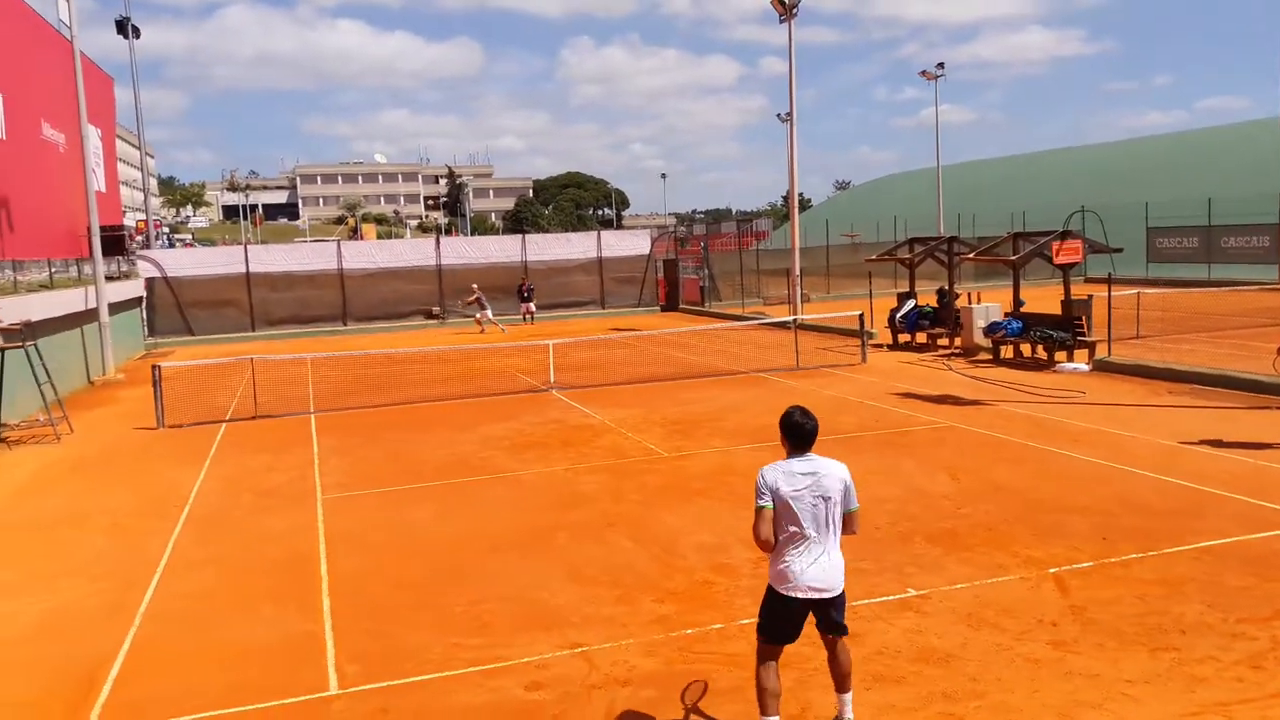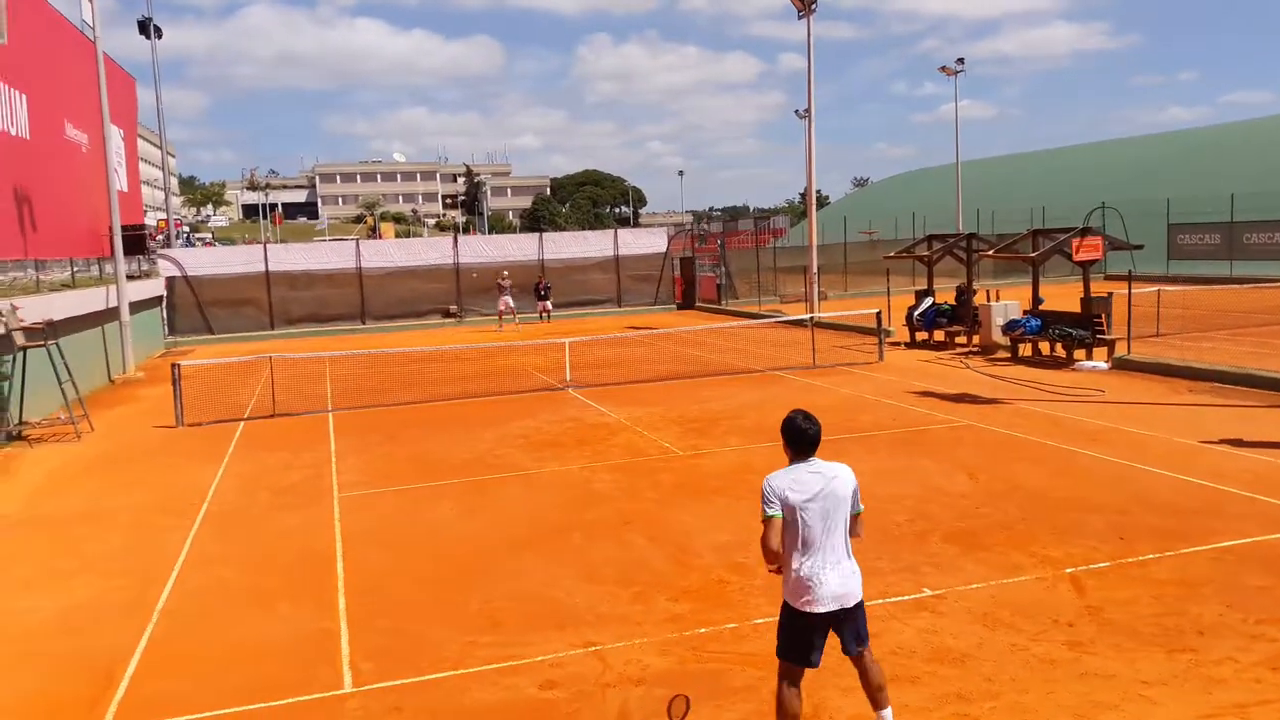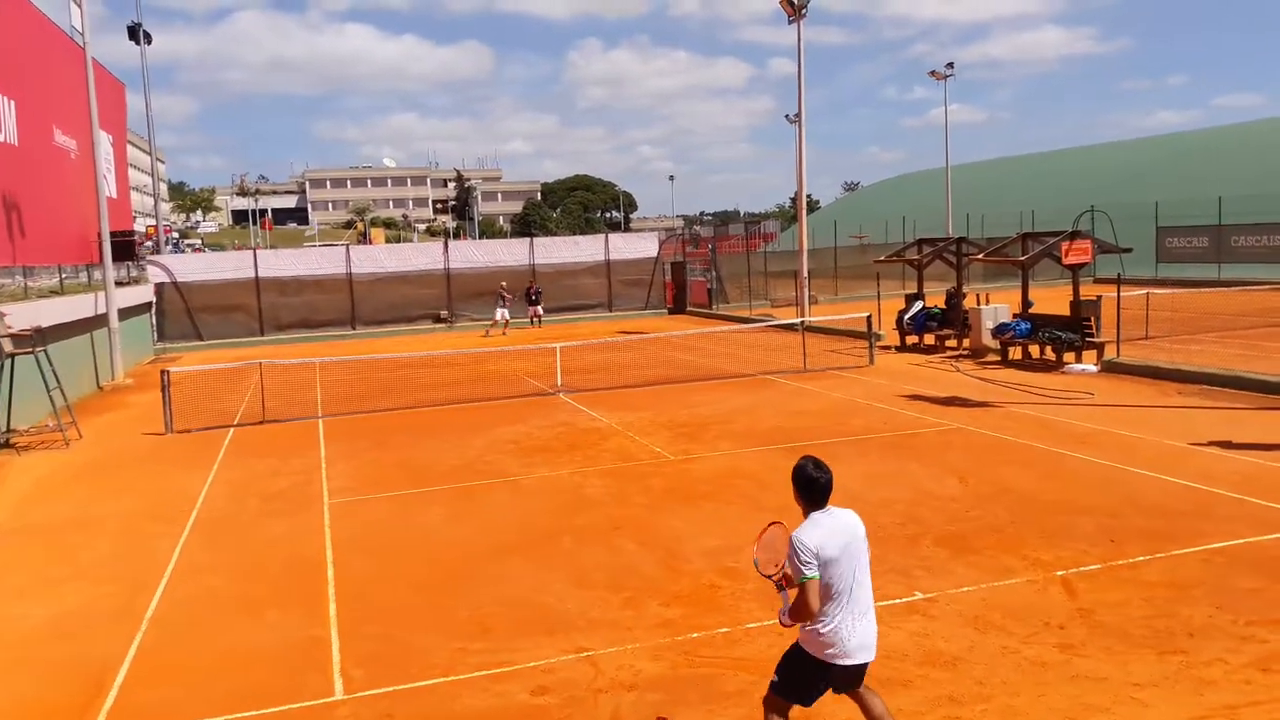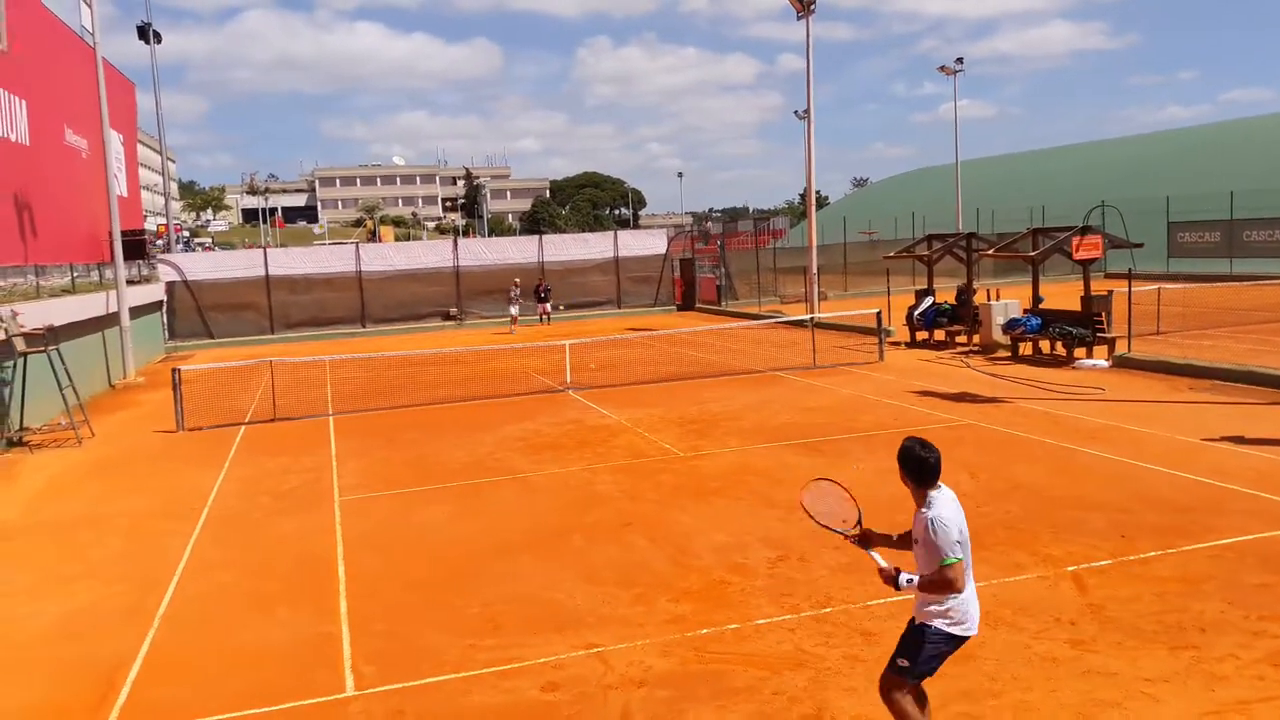
dt=0.3s
person 1, frame 1
left shoulder: (769, 475)
right shoulder: (839, 471)
left elbow: (762, 536)
right elbow: (852, 526)
left wrist: (779, 550)
left hip: (788, 581)
right hip: (830, 579)
left knee: (767, 655)
right knee: (835, 643)
person 1, frame 2
left shoulder: (776, 483)
right shoulder: (845, 475)
left elbow: (772, 546)
right elbow: (856, 531)
left wrist: (775, 564)
left hip: (805, 596)
right hip: (847, 589)
left knee: (790, 675)
right knee: (862, 656)
person 1, frame 3
left shoulder: (802, 538)
right shoulder: (853, 519)
left elbow: (810, 607)
left wrist: (785, 616)
left hip: (825, 645)
right hip: (864, 638)
right knee: (856, 688)
person 1, frame 4
left shoulder: (939, 518)
right shoulder: (935, 495)
left elbow: (956, 582)
right elbow: (914, 541)
left wrist: (900, 579)
right wrist: (875, 538)
left hip: (946, 622)
right hip: (939, 614)
left knee: (891, 689)
right knee: (904, 681)
